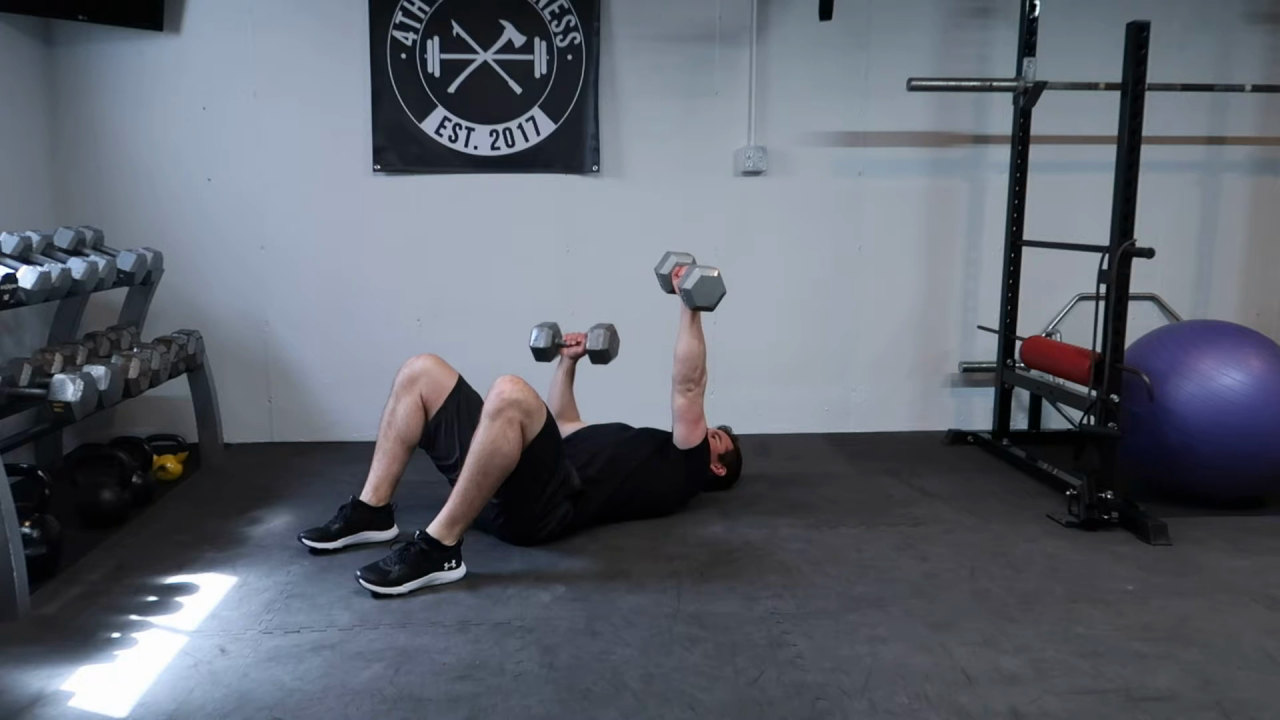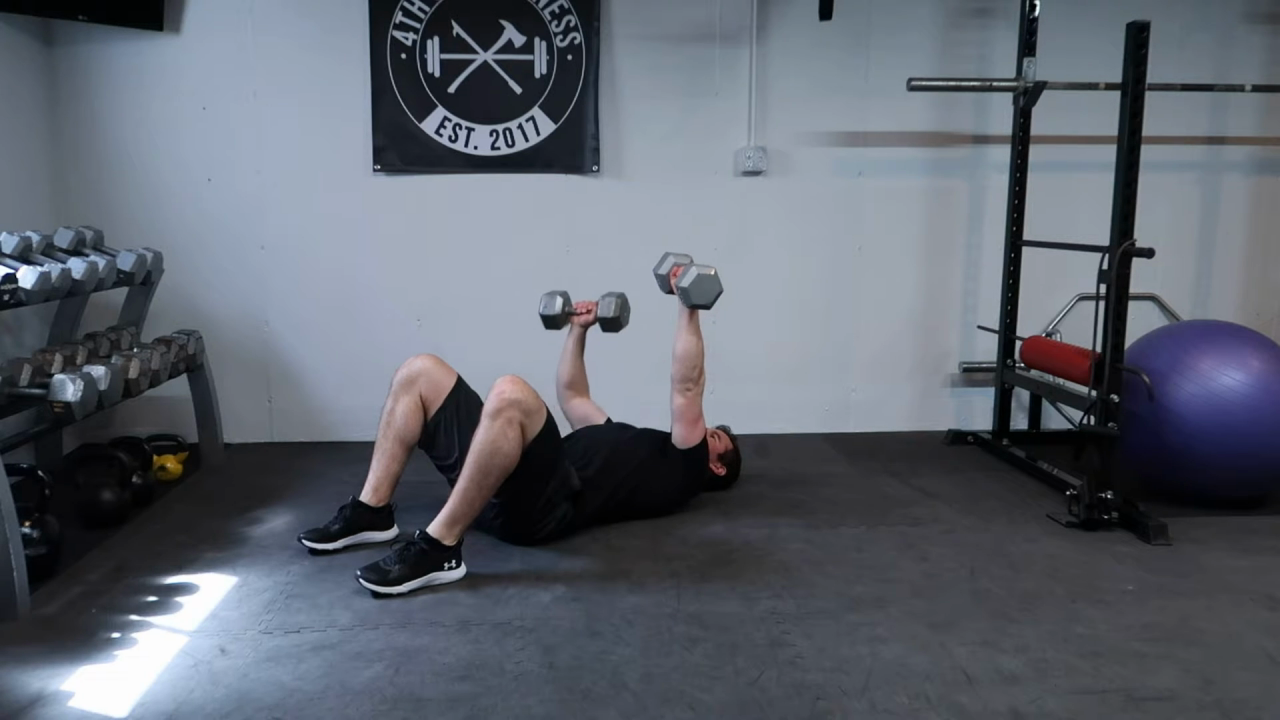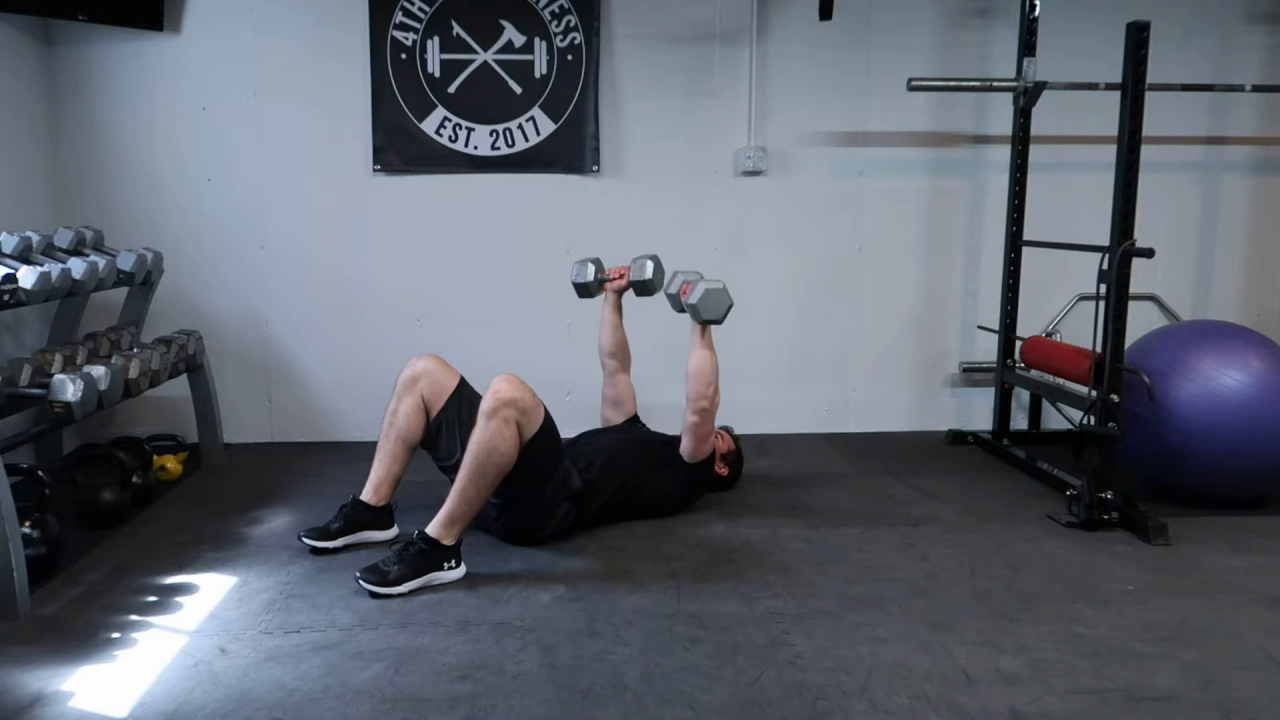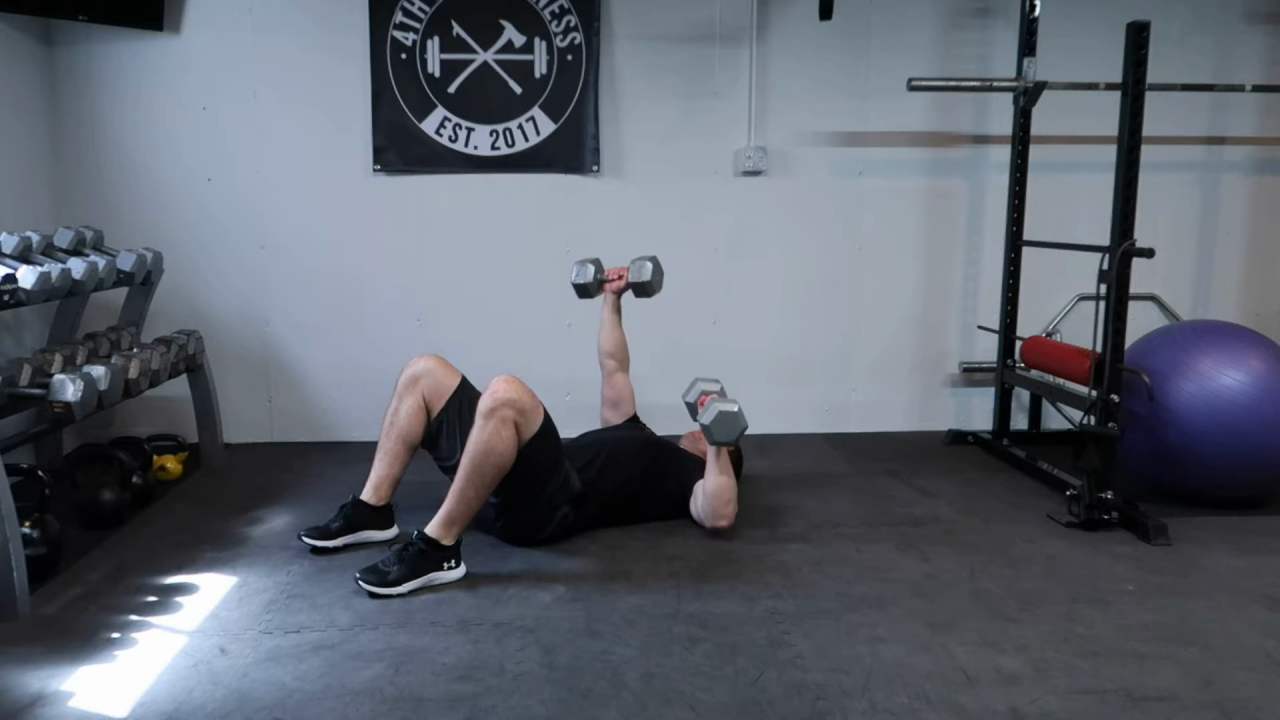
dt=1s
person 1, frame 1
left shoulder: (682, 470)
right shoulder: (640, 446)
left elbow: (688, 389)
right elbow: (564, 423)
left wrist: (690, 307)
right wrist: (568, 364)
left hip: (543, 502)
right hip: (501, 487)
left knee: (510, 393)
right knee: (422, 371)
left ankle: (438, 546)
right ankle: (372, 511)
person 1, frame 2
left shoulder: (682, 469)
right shoulder: (633, 442)
left elbow: (686, 389)
right elbow: (572, 396)
left wrist: (688, 308)
right wrist: (576, 333)
left hip: (544, 502)
right hip: (498, 488)
left knee: (510, 392)
right knee: (421, 371)
left ankle: (439, 546)
right ankle: (371, 511)
person 1, frame 3
left shoulder: (686, 473)
right shoulder: (640, 439)
left elbow: (700, 406)
right elbow: (615, 370)
left wrist: (701, 328)
right wrist: (613, 300)
left hip: (545, 502)
right hip: (500, 488)
left knee: (506, 392)
right knee: (424, 372)
left ankle: (438, 546)
right ankle: (372, 510)
person 1, frame 4
left shoulder: (689, 474)
right shoulder: (638, 438)
left elbow: (719, 516)
right elbow: (613, 370)
left wrist: (717, 445)
right wrist: (612, 300)
left hip: (545, 503)
right hip: (502, 489)
left knee: (505, 393)
right knee: (425, 371)
left ankle: (437, 546)
right ankle: (372, 510)
